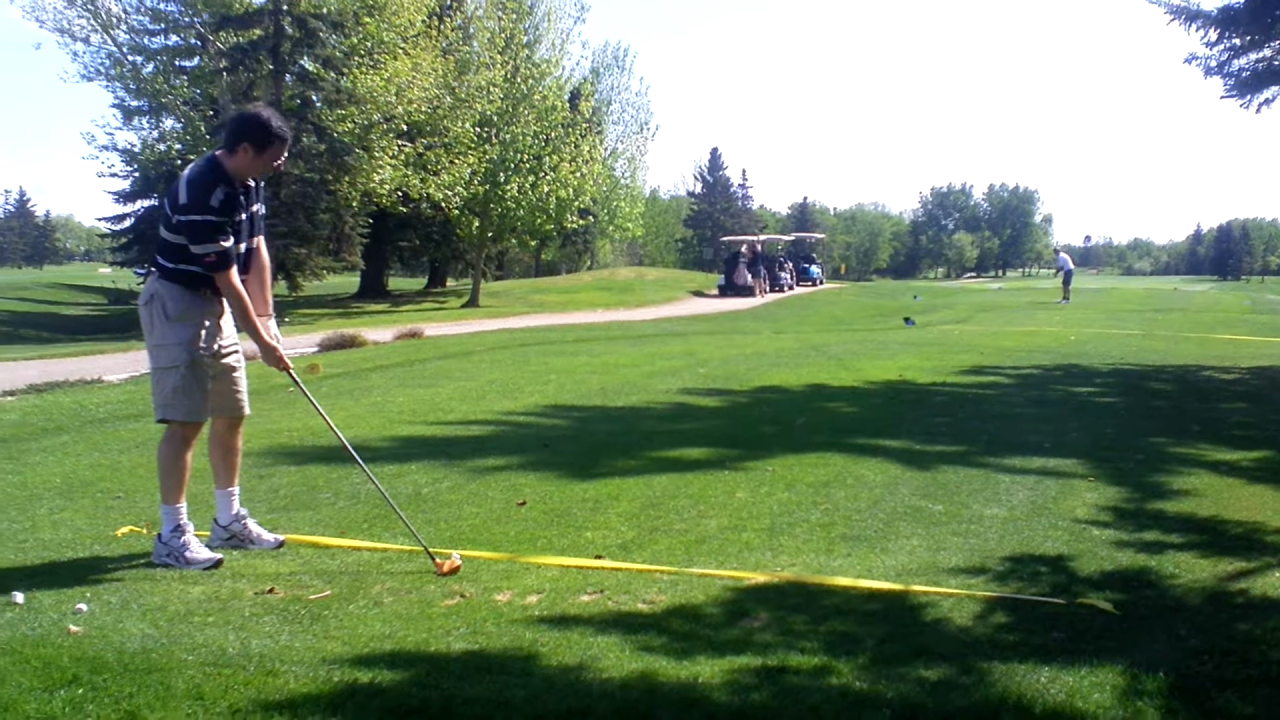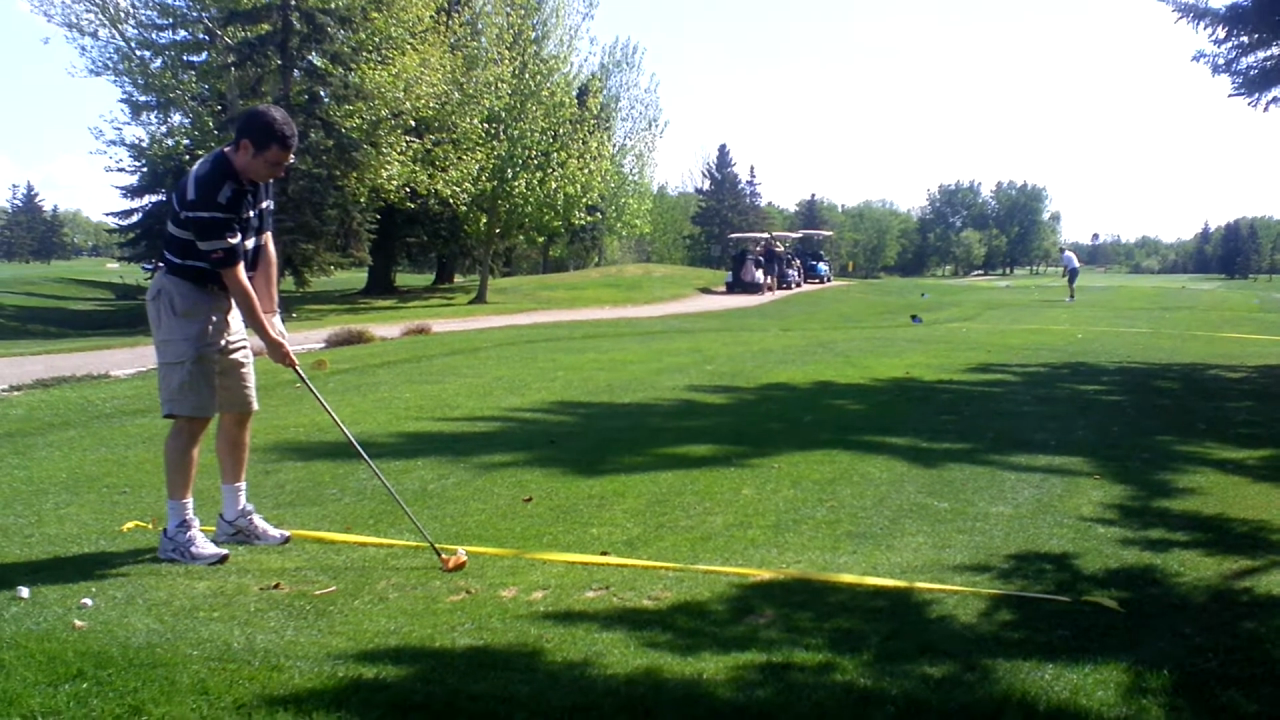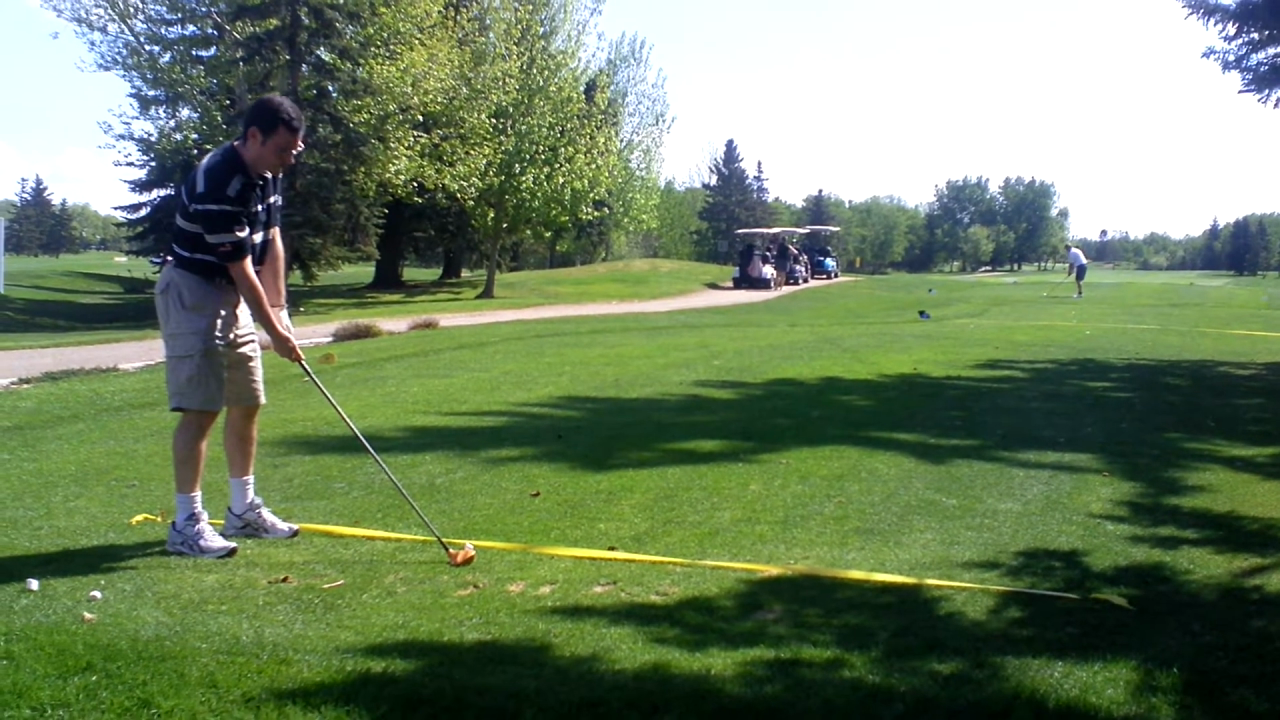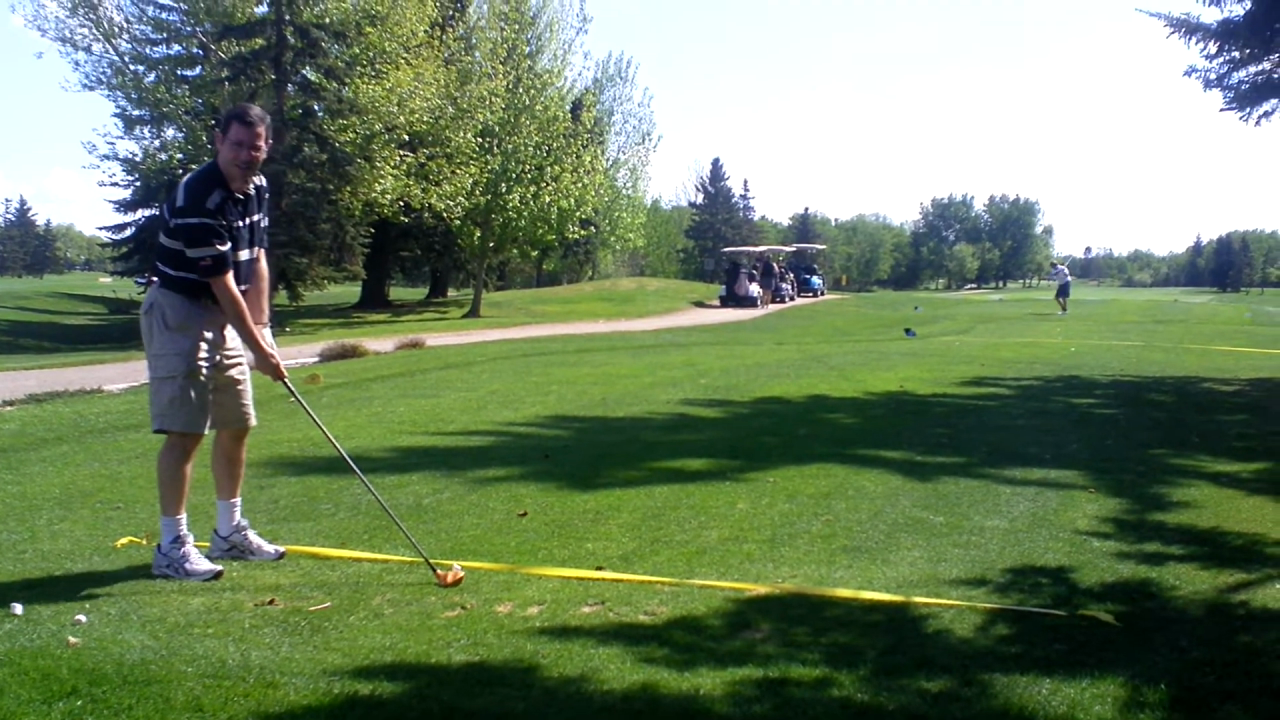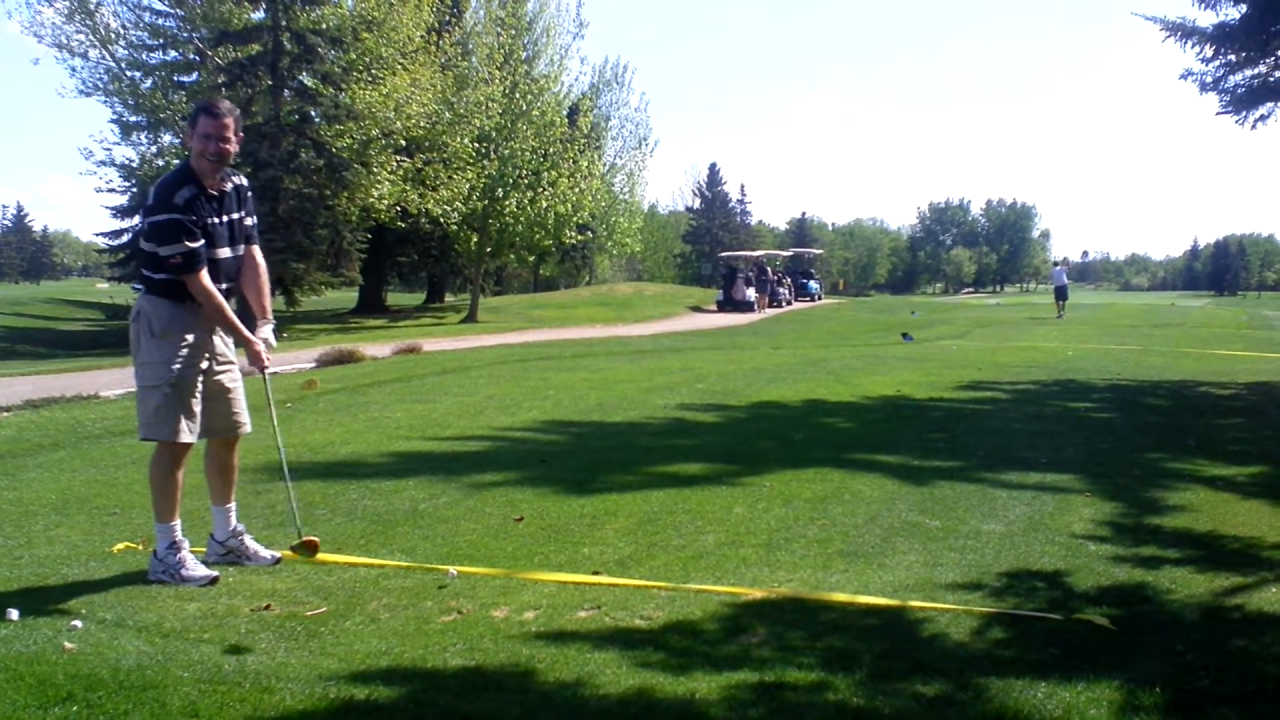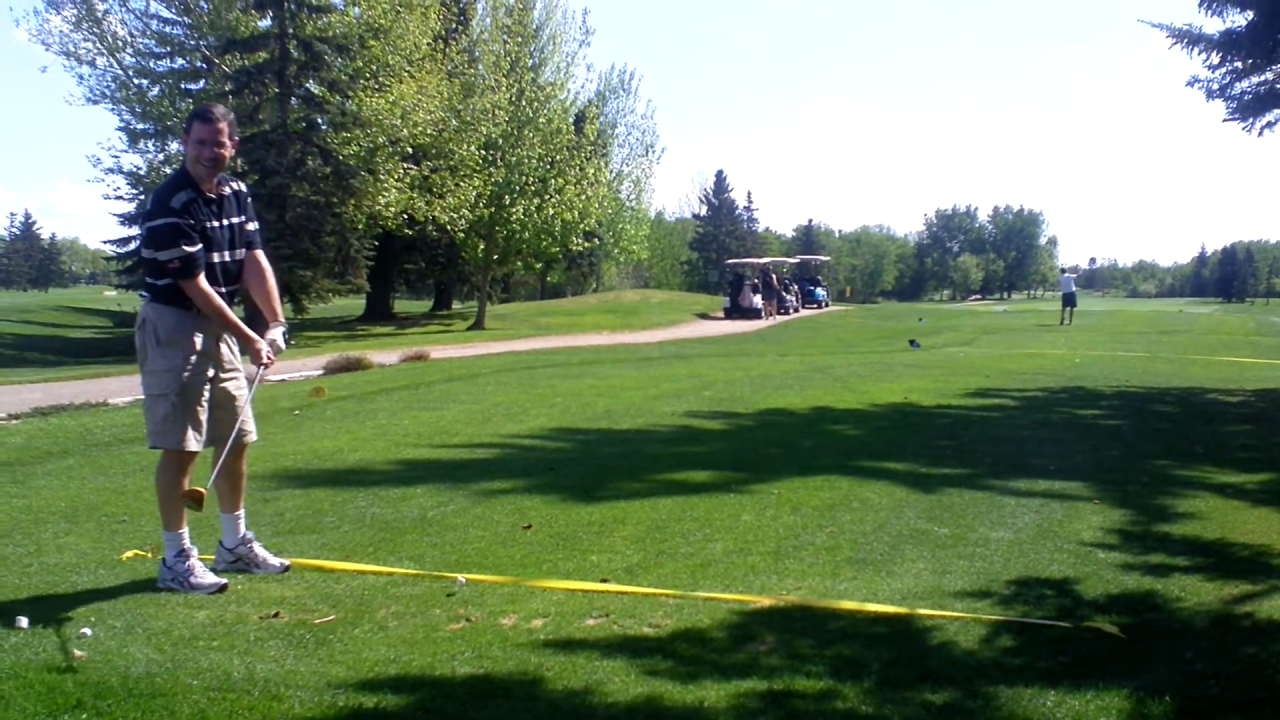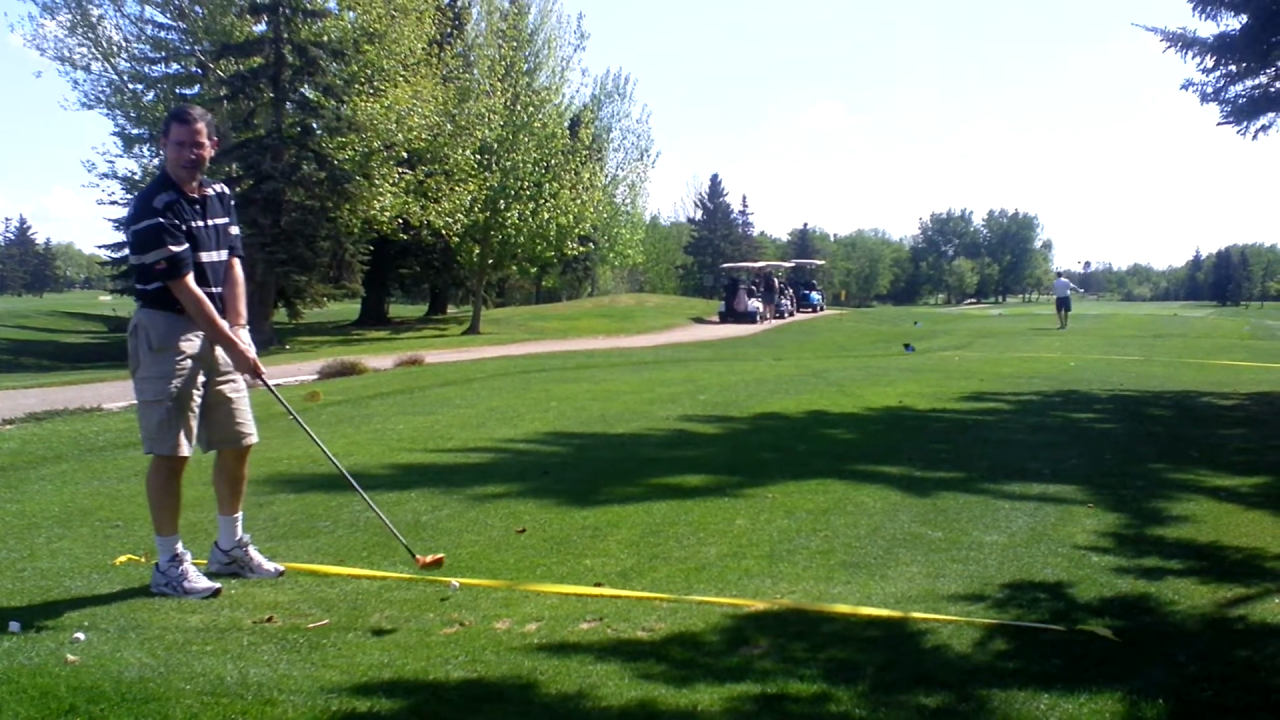
dt=0.7s
person 1, frame 1
left shoulder: (248, 182)
right shoulder: (202, 194)
left elbow: (256, 251)
right elbow: (228, 279)
left wrist: (267, 320)
right wrist: (262, 341)
left hip: (215, 304)
right hip: (178, 305)
left knee: (230, 414)
right knee: (185, 420)
left ankle: (229, 520)
right ankle: (172, 534)
person 1, frame 2
left shoulder: (257, 178)
right shoulder: (209, 191)
left elbow: (264, 247)
right elbow: (236, 275)
left wrist: (272, 315)
right wrist: (268, 337)
left hip: (223, 300)
right hip: (185, 299)
left knee: (238, 410)
right knee: (192, 415)
left ankle: (235, 515)
right ankle: (178, 530)
person 1, frame 3
left shoulder: (266, 173)
right shoulder: (218, 185)
left elbow: (271, 243)
right elbow: (242, 269)
left wrist: (279, 310)
right wrist: (275, 332)
left hip: (231, 293)
right hip: (193, 293)
left knee: (246, 403)
right knee: (200, 408)
left ankle: (243, 509)
right ankle: (187, 523)
person 1, frame 4
left shoulder: (256, 188)
right shoulder: (197, 198)
left elbow: (256, 262)
right elbow: (224, 285)
left wrist: (262, 329)
right wrist: (258, 348)
left hip: (221, 315)
right hip: (179, 313)
left knee: (235, 426)
right knee: (185, 430)
left ankle: (230, 531)
right ankle: (172, 546)
person 1, frame 5
left shoulder: (237, 187)
right shoulder: (170, 198)
left elbow: (249, 257)
right elbow: (197, 282)
left wrist: (265, 324)
right wrist: (245, 338)
left hip: (213, 320)
right hip: (169, 320)
left knee: (228, 431)
right knee: (174, 438)
left ankle: (226, 536)
right ankle: (168, 551)
person 1, frame 6
left shoulder: (237, 193)
right shoulder: (169, 204)
left elbow: (254, 261)
right elbow: (196, 287)
left wrist: (276, 323)
right wrist: (248, 339)
left hip: (221, 328)
right hip: (174, 327)
left knee: (235, 439)
right knee: (179, 446)
left ankle: (234, 543)
right ankle: (176, 559)
person 1, frame 7
left shoulder: (219, 195)
right shoulder: (152, 208)
left elbow: (231, 266)
right elbow: (185, 289)
left wrist: (240, 330)
right wrist: (233, 346)
left hip: (216, 333)
right hip: (167, 333)
left knee: (237, 442)
right knee: (170, 452)
left ankle: (230, 547)
right ankle: (169, 564)
